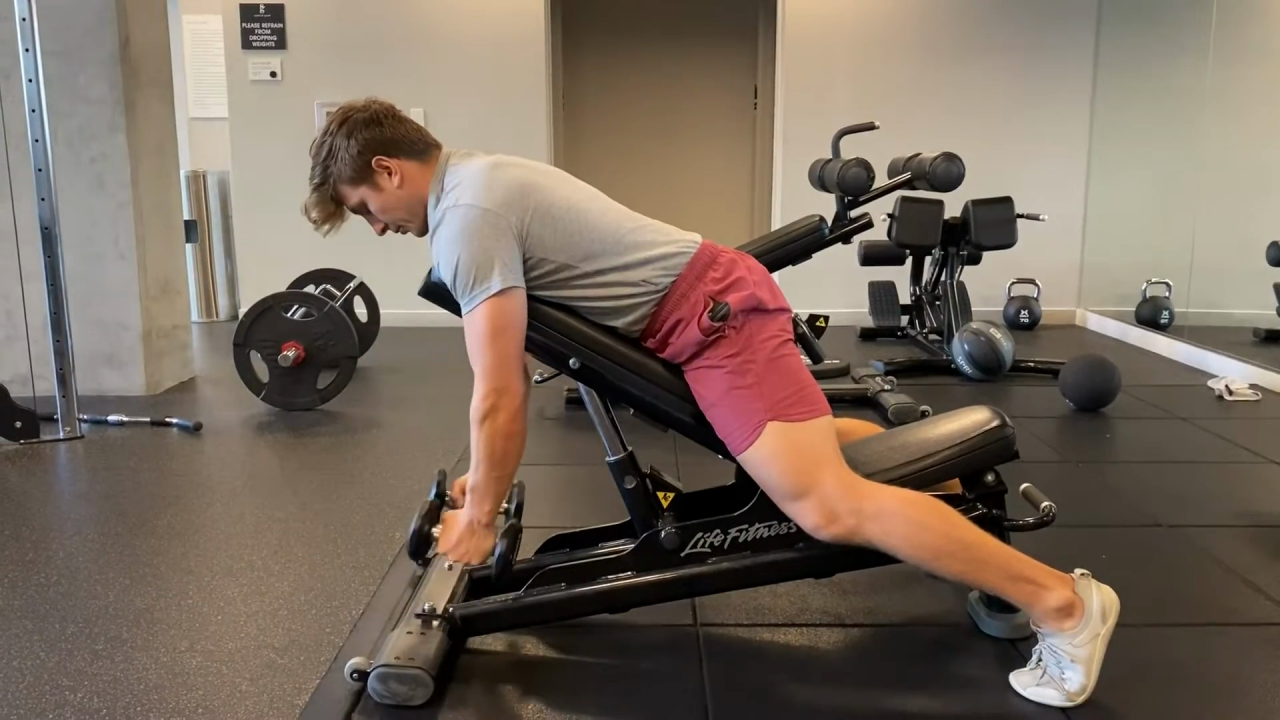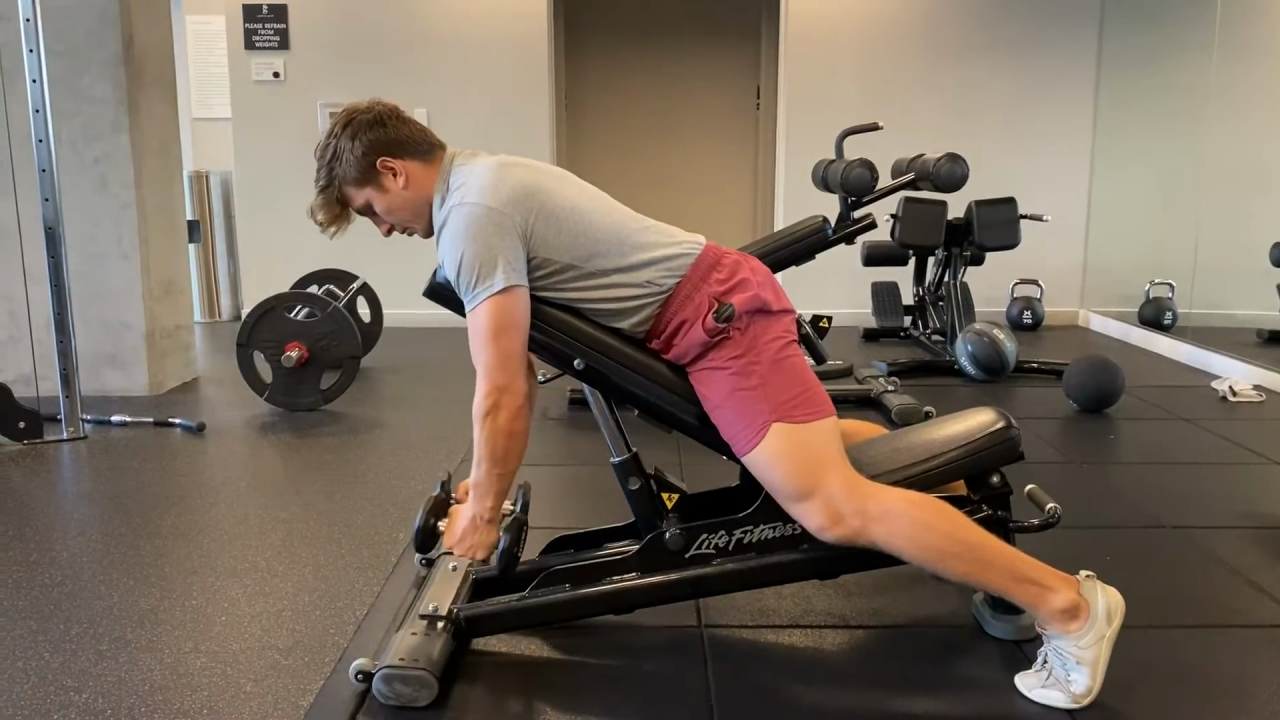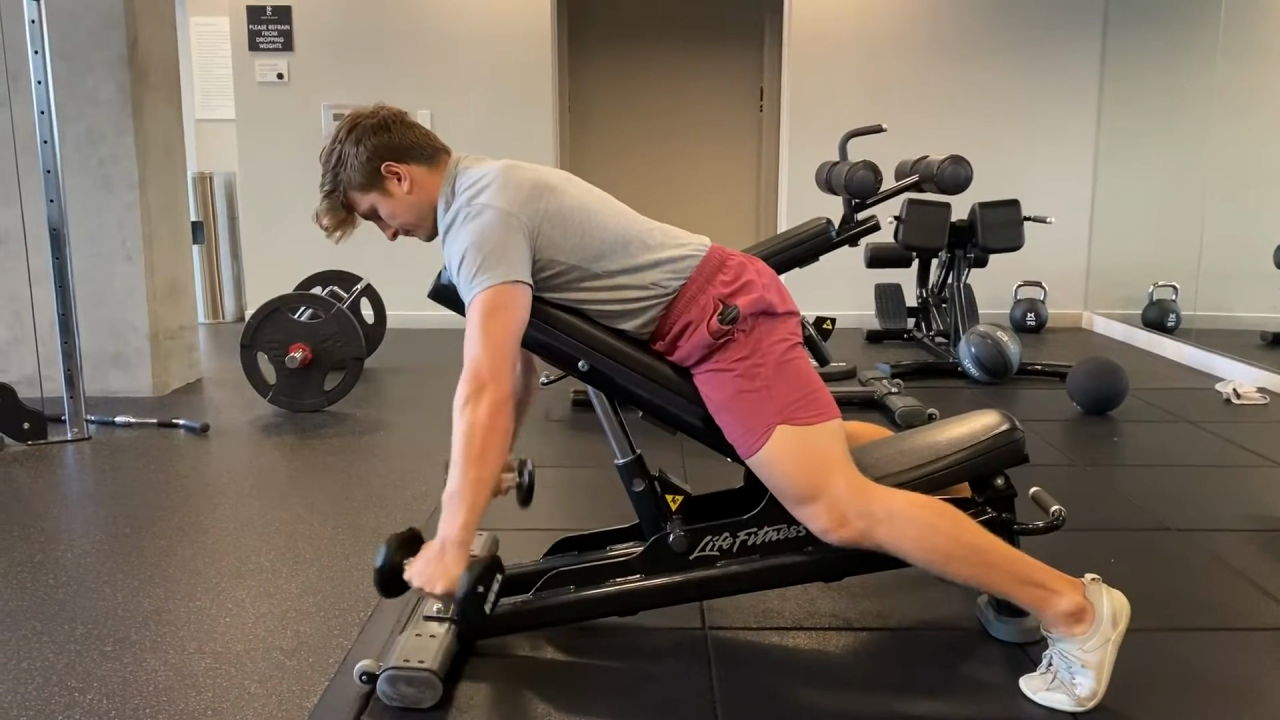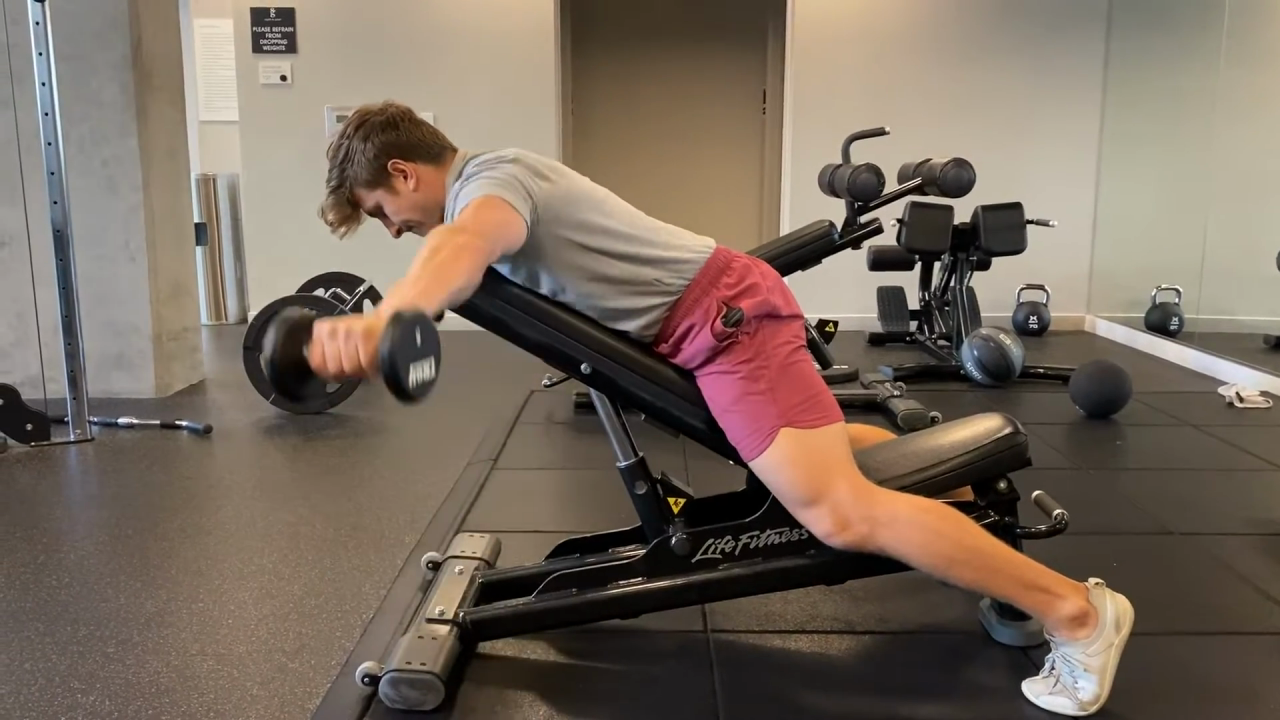
dt=0.5s
person 1, frame 1
left shoulder: (467, 220)
right shoulder: (478, 179)
left elbow: (499, 395)
right elbow: (513, 367)
left wrist: (480, 518)
right wrist: (486, 474)
left hip: (712, 313)
right hip: (710, 296)
left knee: (829, 508)
right knee: (809, 438)
left ankle: (1063, 602)
person 1, frame 2
left shoulder: (472, 217)
right shoulder: (484, 179)
left elbow: (502, 392)
right elbow: (518, 366)
left wrist: (484, 512)
right wrist: (489, 475)
left hip: (715, 315)
right hip: (713, 297)
left knee: (832, 508)
right knee: (813, 438)
left ankle: (1067, 603)
person 1, frame 3
left shoulder: (480, 216)
right shoulder: (488, 185)
left elbow: (483, 387)
right elbow: (514, 355)
left wrist: (451, 544)
right wrist: (503, 450)
left hip: (721, 314)
right hip: (717, 300)
left knee: (838, 511)
right knee: (814, 441)
left ankle: (1074, 607)
person 1, frame 4
left shoulder: (486, 183)
right shoulder: (490, 179)
left elbow: (459, 247)
right elbow: (476, 245)
left wrist: (383, 318)
right wrist: (411, 305)
left hip: (723, 317)
right hip: (719, 305)
left knee: (840, 514)
right knee: (819, 445)
left ankle: (1076, 611)
